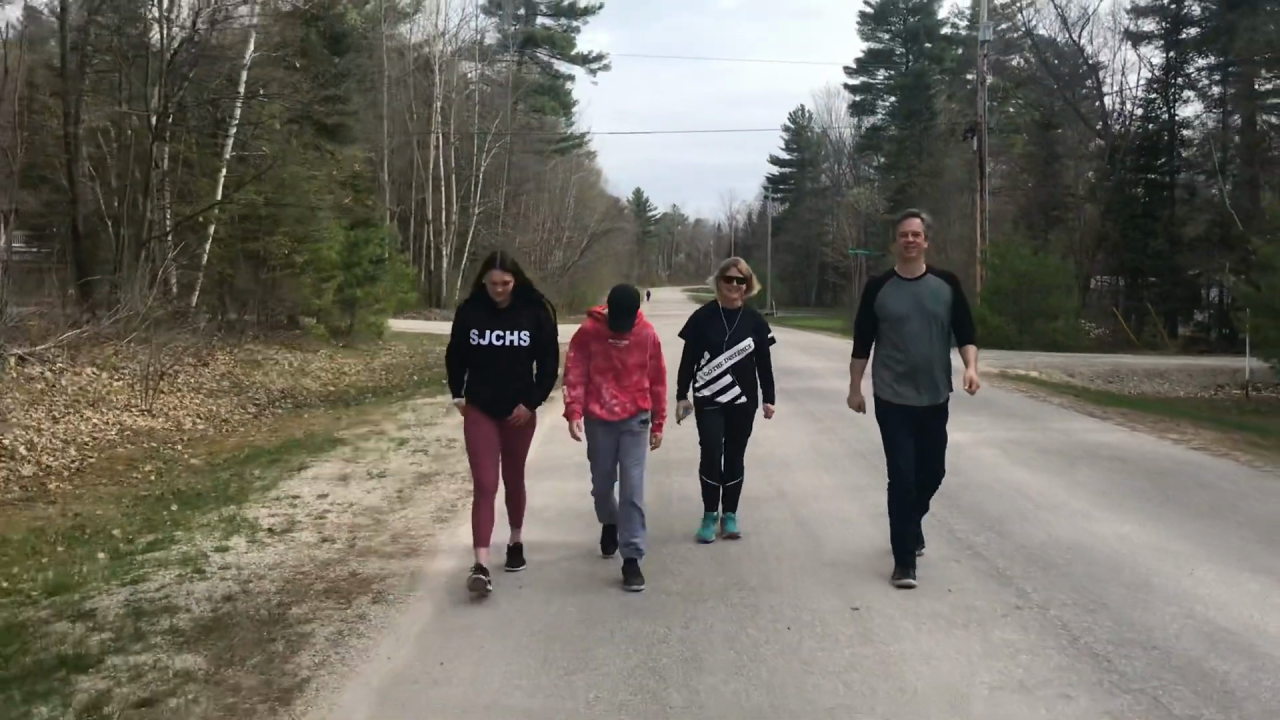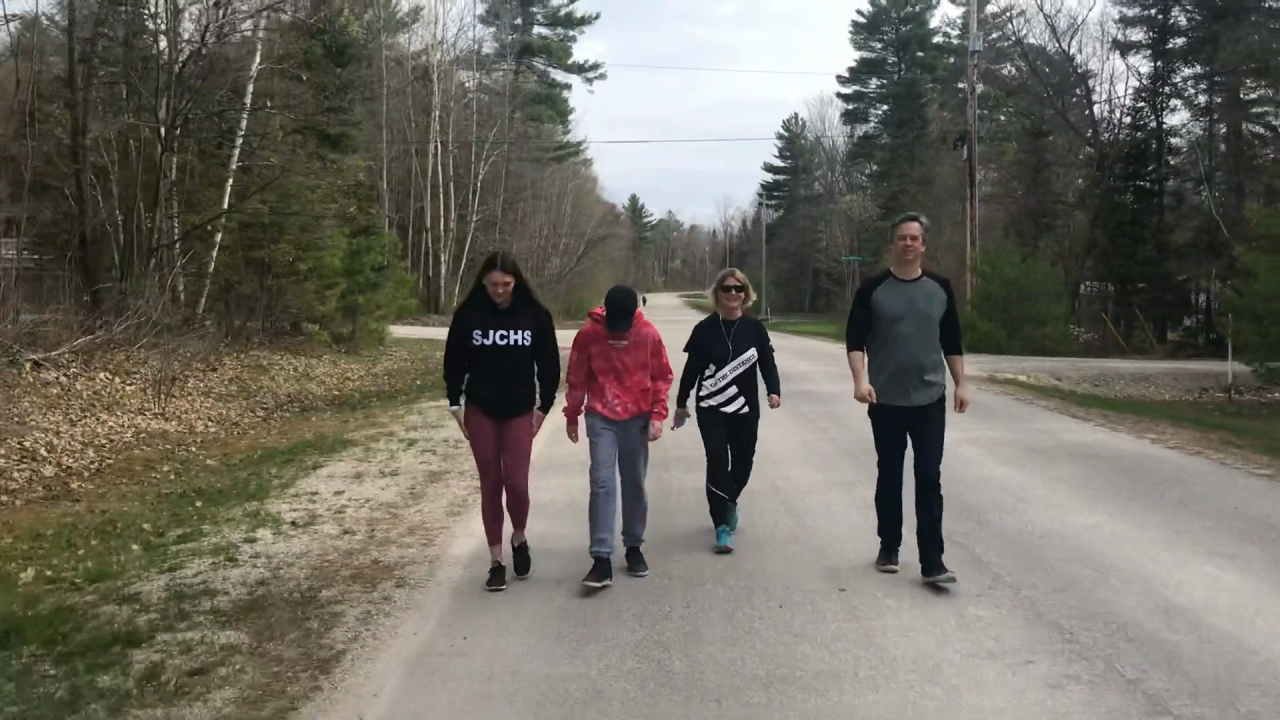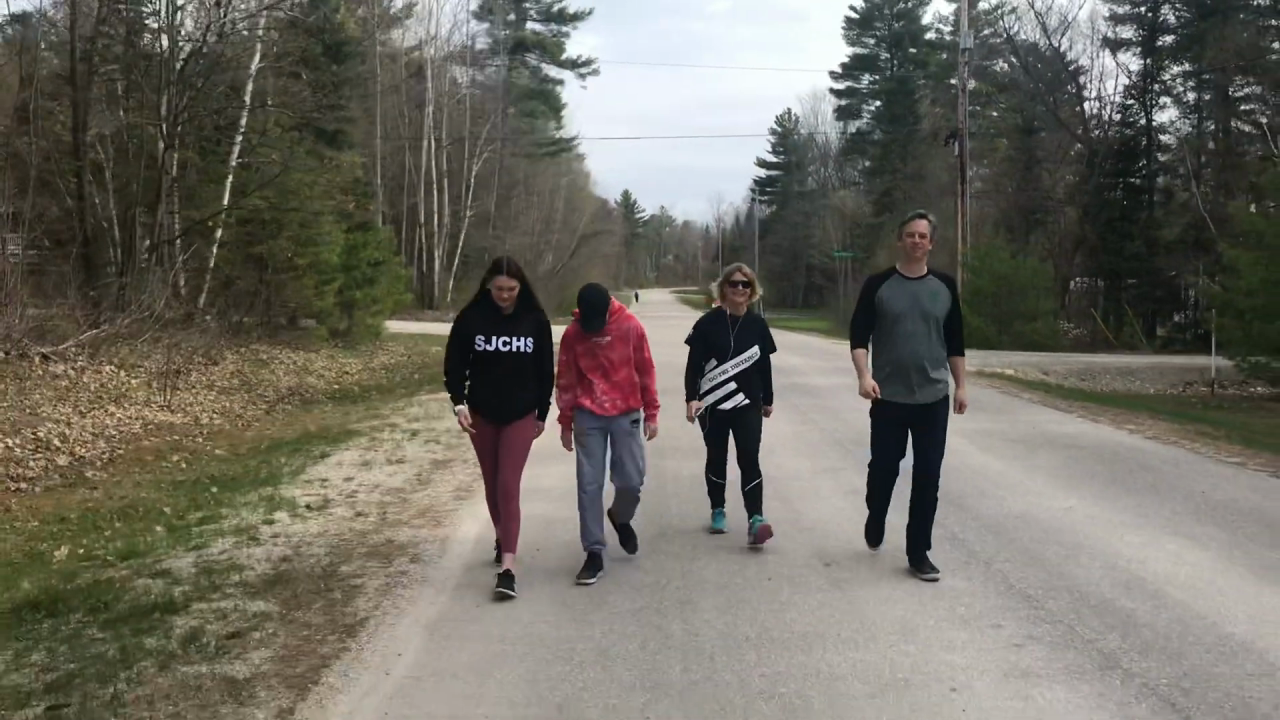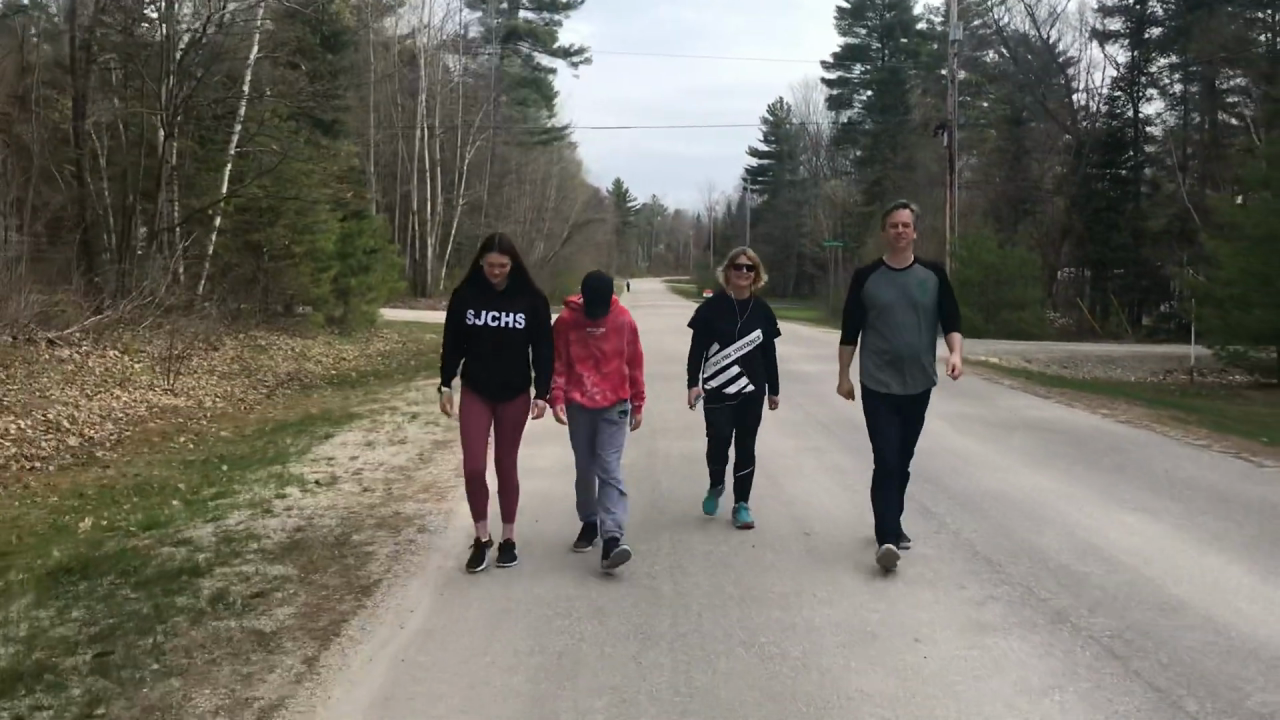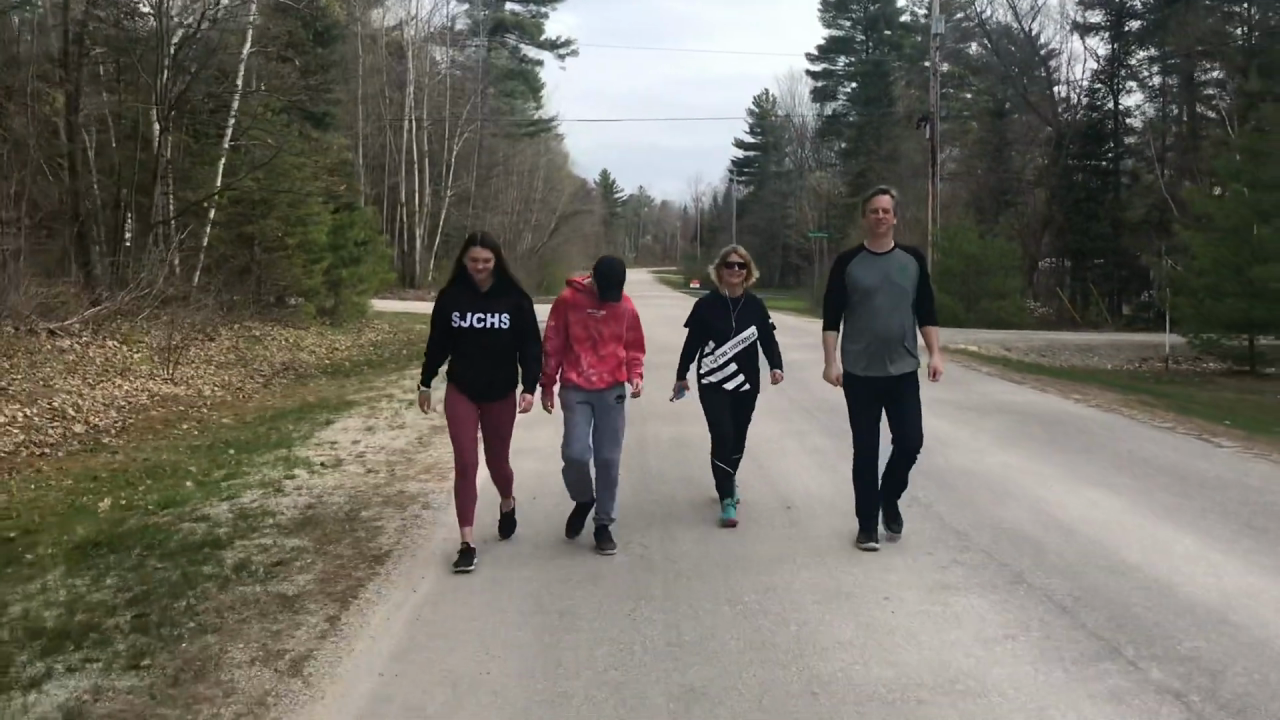
dt=0.3s
person 1, frame 1
left shoulder: (946, 284)
right shoulder: (878, 288)
left elbow: (965, 332)
right elbow: (862, 343)
left wrist: (971, 368)
right wrist: (855, 388)
left hip: (935, 398)
right hip: (891, 399)
left knee: (931, 472)
right knee: (901, 477)
left ankle: (911, 522)
right ankle: (904, 559)
person 1, frame 2
left shoulder: (940, 288)
right shoulder: (873, 288)
left elbow: (952, 341)
right elbow: (855, 340)
left wrist: (961, 384)
right wrist: (861, 380)
left hip: (930, 398)
right hip: (886, 400)
left knee: (929, 476)
right knee: (890, 475)
left ankle: (931, 559)
right ankle: (889, 545)
person 1, frame 3
left shoulder: (945, 286)
right shoulder: (878, 285)
left elbow: (955, 341)
right elbow: (859, 336)
left wrist: (961, 387)
right wrist: (865, 376)
left hip: (934, 398)
right hip: (889, 397)
left knee: (927, 478)
right knee: (883, 467)
left ankle: (919, 553)
right ankle: (875, 519)
person 1, frame 4
left shoulder: (933, 274)
right shoulder: (866, 276)
left elbow: (951, 320)
right elbow: (850, 330)
left wrist: (955, 354)
right wrist: (844, 375)
left hip: (918, 385)
right hip: (878, 386)
left knee: (902, 461)
right knee: (886, 462)
left ankle: (892, 524)
right ankle: (886, 540)
person 1, frame 5
left shoulder: (913, 259)
right shoulder: (847, 262)
left elbow: (926, 311)
right elbow: (831, 316)
left wrist: (934, 353)
right wrist: (831, 360)
left hip: (903, 370)
right hip: (860, 373)
left knee: (909, 443)
right knee: (865, 449)
left ankle: (889, 499)
right ankle: (867, 523)
person 2, frame 1
left shoulder: (536, 314)
right shoulder: (469, 313)
left elbow: (549, 364)
right elbow: (456, 358)
left wrist: (532, 402)
right wrist: (458, 396)
left hip: (519, 410)
right hip: (479, 410)
left knee: (513, 479)
right knee: (485, 485)
left ankle: (515, 540)
right ankle: (480, 566)
person 2, frame 2
left shoulder: (535, 315)
right shoulder: (468, 315)
left elbow: (549, 364)
right elbow: (454, 362)
left wrist: (544, 406)
right wrist: (455, 404)
left hip: (521, 412)
right hip: (480, 412)
left knee: (517, 484)
right knee: (491, 485)
left ankle: (519, 539)
right ankle: (496, 560)
person 2, frame 3
left shoulder: (535, 321)
right shoulder: (470, 318)
left elbow: (545, 370)
right elbow: (455, 365)
left wrist: (541, 413)
right wrist: (459, 403)
left hip: (521, 416)
right hip: (482, 414)
left knee: (508, 487)
right knee: (491, 485)
left ankle: (507, 568)
right ankle: (501, 535)
person 2, frame 4
left shoulder: (531, 299)
right shoulder: (465, 295)
left elbow: (543, 349)
right elbow: (453, 344)
left wrist: (542, 393)
right wrist: (445, 386)
left hip: (515, 395)
right hip: (474, 392)
left knee: (506, 466)
right knee: (473, 468)
left ankle: (508, 538)
right ankle: (481, 538)
person 2, frame 5
left shoulder: (515, 298)
right shoulder: (450, 296)
left elbow: (531, 346)
right elbow: (438, 343)
left wrist: (529, 388)
right wrist: (426, 383)
left hip: (501, 394)
right hip: (460, 393)
left knee: (498, 462)
right knee: (465, 466)
left ankle: (508, 504)
right ankle: (466, 543)
person 3, frame 1
left shoulder: (647, 334)
right shoulder: (587, 332)
left elbow: (657, 381)
right elbow: (575, 377)
left wrist: (657, 423)
right wrist: (573, 414)
left hip: (635, 419)
right hip: (598, 420)
left knee: (632, 487)
right knee: (603, 482)
left ankle: (631, 557)
right ankle: (610, 521)
person 3, frame 2
left shoulder: (648, 334)
right shoulder: (588, 334)
left elbow: (663, 377)
right elbow: (576, 377)
left wrist: (657, 414)
right wrist: (572, 415)
left hip: (637, 418)
right hip: (600, 418)
left knee: (634, 485)
right knee: (602, 484)
left ankle: (634, 546)
right ankle: (602, 559)
person 3, frame 3
left shoulder: (630, 326)
right shoulder: (572, 334)
left elbow: (646, 372)
right elbow: (566, 380)
left wrist: (651, 414)
right wrist: (566, 421)
left hip: (627, 415)
right hip: (588, 416)
left knee: (631, 480)
right knee: (589, 484)
left ankle: (621, 516)
right ankle: (594, 553)
person 3, frame 4
left shoulder: (624, 320)
right shoulder: (565, 320)
left elbow: (635, 364)
right elbow: (557, 364)
left wrist: (637, 405)
right wrist: (557, 399)
left hip: (614, 406)
right hip: (579, 406)
left knee: (610, 470)
right knee: (585, 468)
left ankle: (612, 540)
right ankle: (589, 522)
person 3, frame 5
left shoulder: (625, 306)
right shoulder: (568, 300)
left elbow: (635, 346)
right elbow: (552, 345)
left wrist: (636, 375)
right wrist: (547, 386)
left hip: (612, 390)
right hip: (575, 389)
left knee: (608, 458)
right knee: (575, 454)
left ankle: (604, 524)
right ankle: (583, 499)
person 4, frame 1
left shoulder: (754, 319)
right shoulder: (702, 317)
left elbow: (763, 359)
right elbow: (688, 358)
left wrist: (769, 396)
right wrist: (682, 396)
left hip: (743, 400)
right hip: (708, 398)
left knee: (735, 457)
right knee: (711, 452)
left ankle: (729, 514)
right ankle: (710, 514)
person 4, frame 2
left shoulder: (755, 328)
right shoulder: (705, 329)
left elbow: (767, 364)
right elbow: (692, 368)
left wrist: (773, 390)
right wrist: (681, 403)
left hip: (745, 408)
right hip: (711, 408)
left knee: (743, 464)
right knee: (717, 464)
left ankle: (730, 502)
right ankle: (722, 528)
person 4, frame 3
left shoulder: (758, 325)
right shoulder: (707, 324)
left elbow: (765, 364)
right elbow: (693, 364)
left wrist: (768, 399)
right wrist: (691, 398)
left hip: (748, 404)
right hip: (713, 403)
left knee: (749, 458)
right knee: (717, 458)
left ankle: (756, 519)
right ankle: (717, 510)
person 4, frame 4
left shoulder: (762, 309)
right shoulder: (711, 307)
left elbow: (769, 352)
right elbow: (697, 348)
left wrist: (773, 389)
right wrist: (693, 383)
left hip: (751, 389)
right hip: (717, 388)
left knee: (746, 446)
right knee: (718, 441)
left ankle: (741, 504)
right ankle: (716, 486)
person 4, frame 5
left shoulder: (755, 305)
right shoulder: (706, 305)
left elbow: (768, 340)
right elbow: (692, 342)
left wrist: (776, 367)
right wrist: (681, 375)
left hip: (746, 385)
right hip: (713, 384)
left knee: (738, 438)
right knee: (721, 438)
left ankle: (728, 479)
right ankle: (727, 501)
